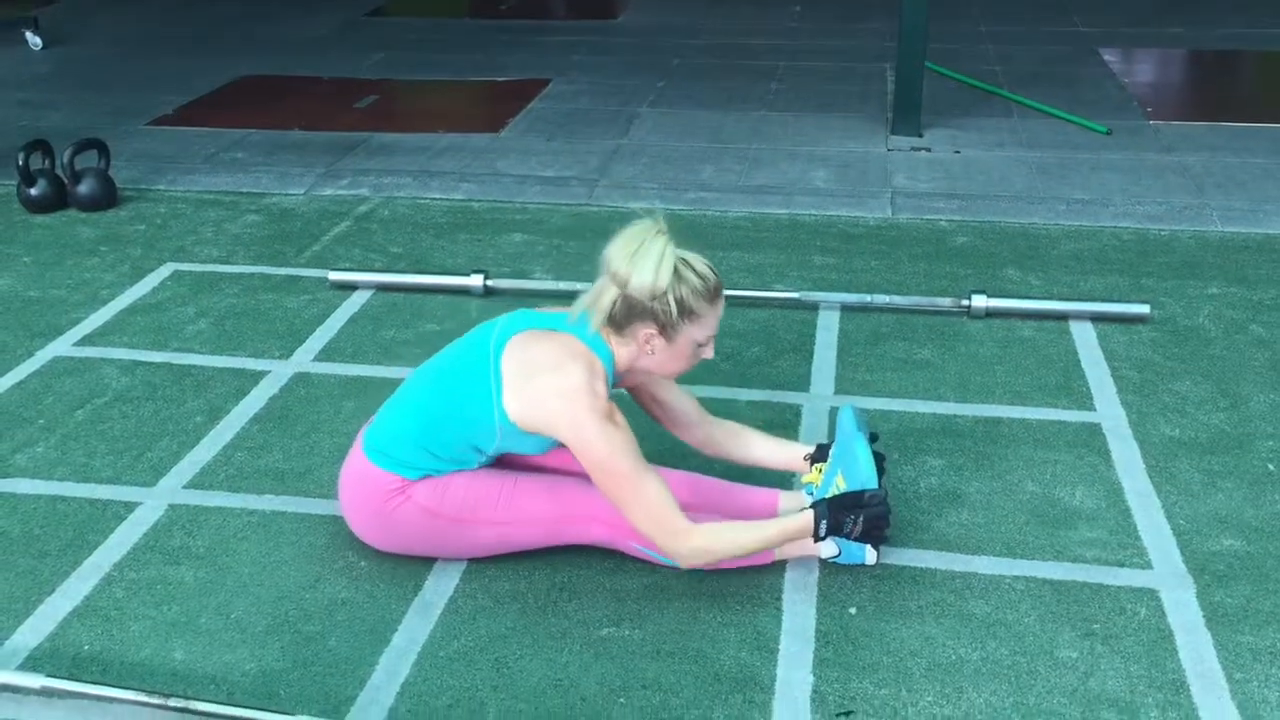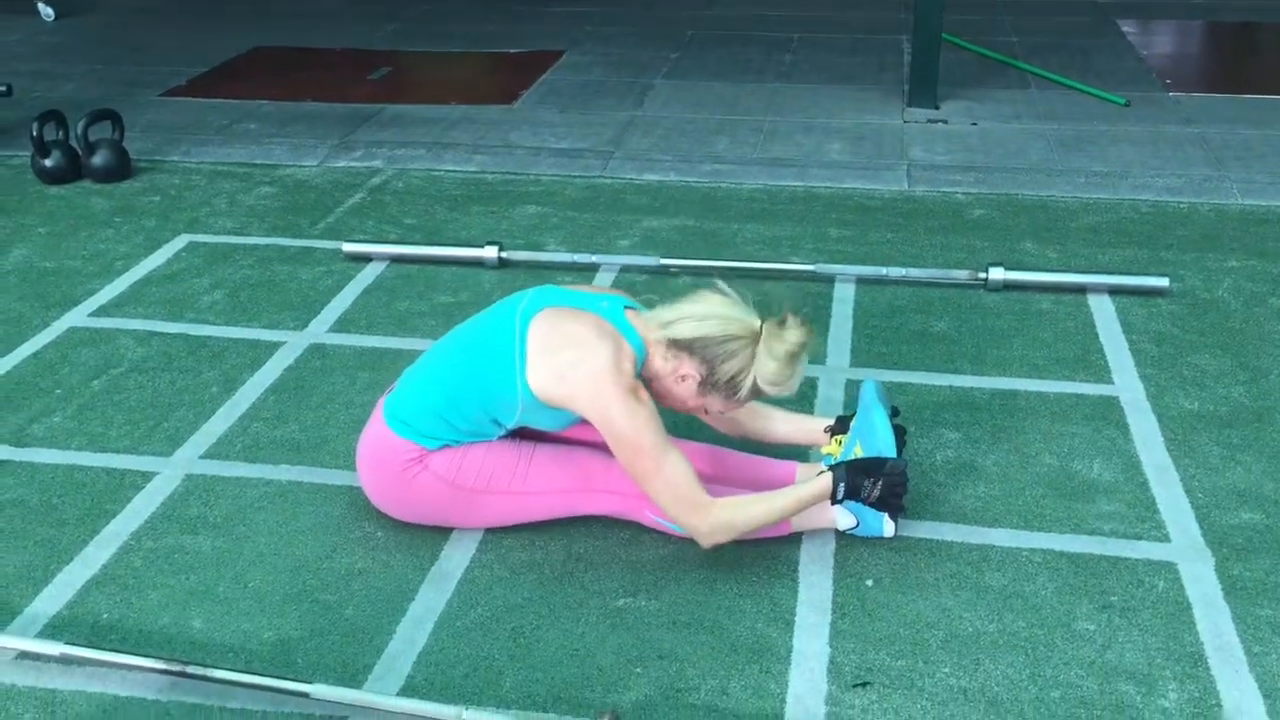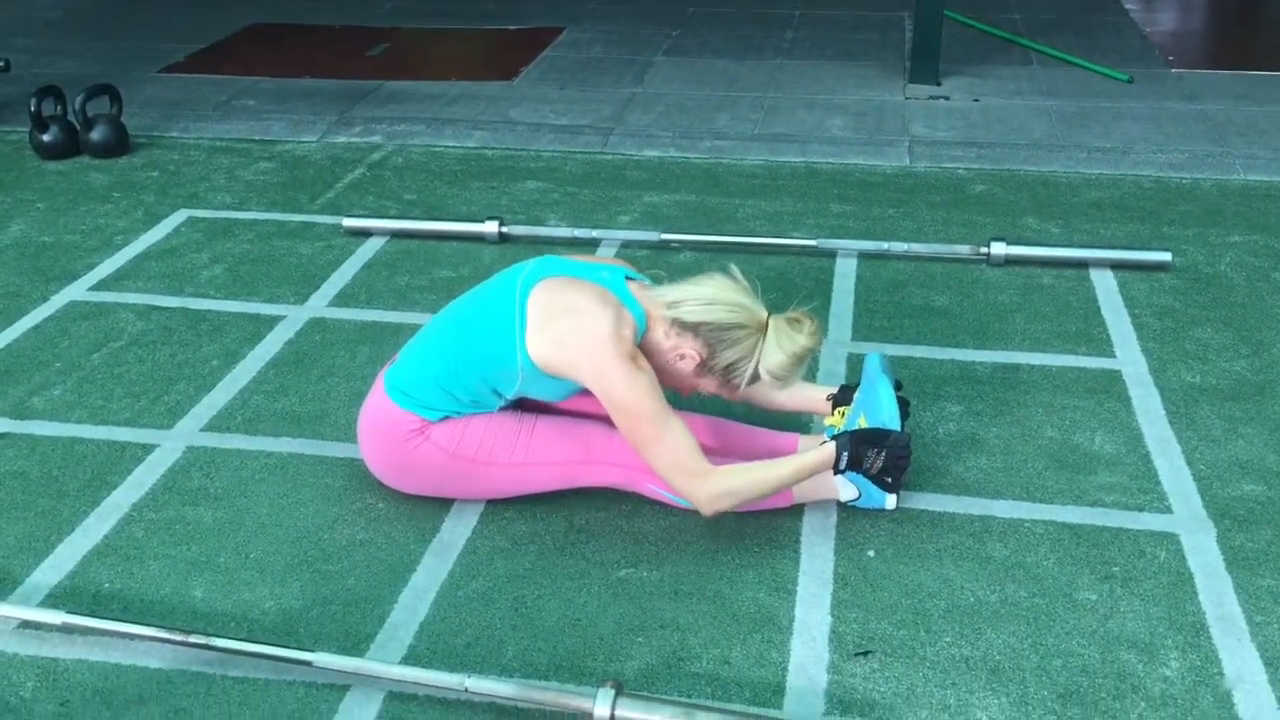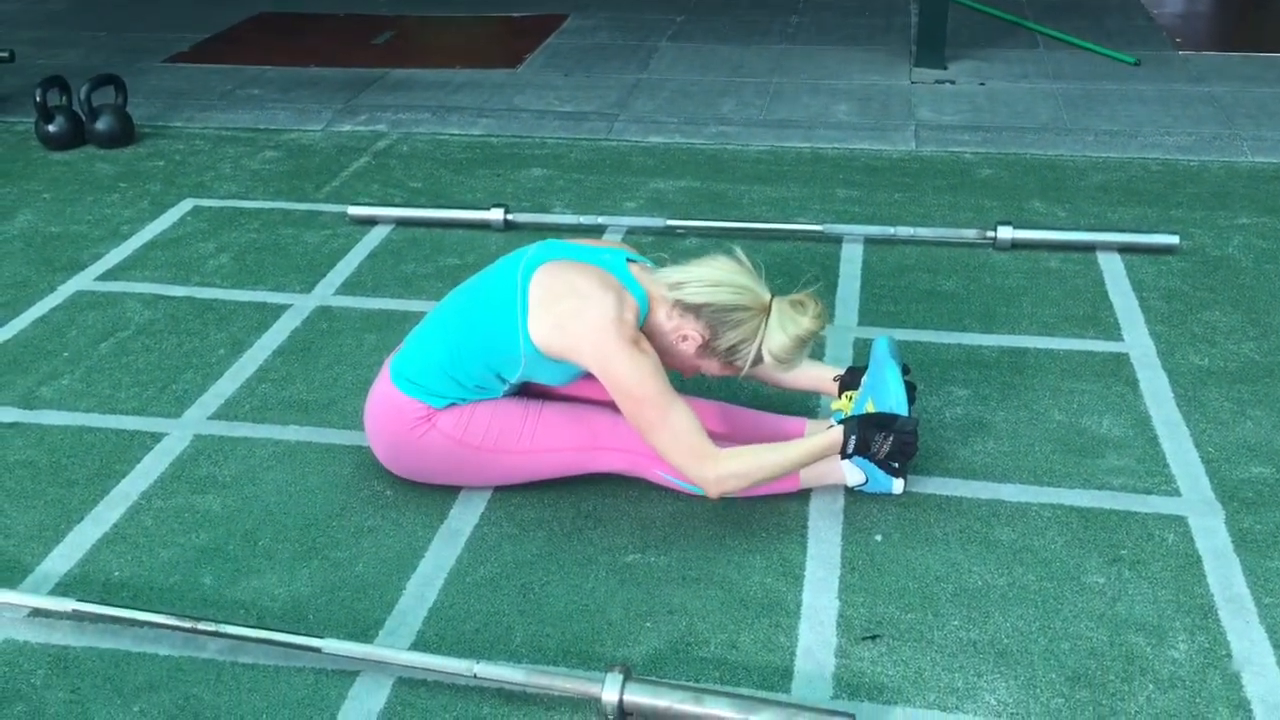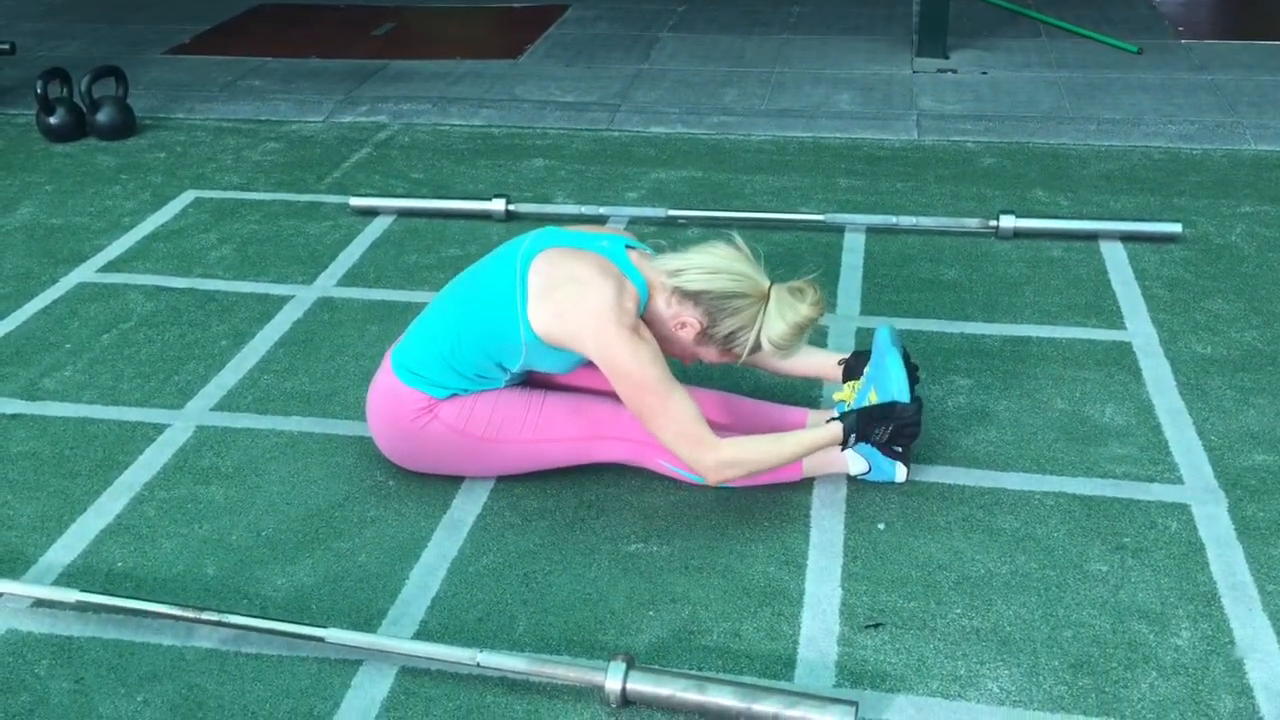
dt=1s
person 1, frame 1
left shoulder: (606, 339)
right shoulder: (579, 395)
left elbow: (708, 432)
right elbow: (683, 545)
left wrist: (814, 456)
right wrist: (817, 523)
left hip: (424, 451)
right hip: (391, 495)
left knee: (631, 484)
right knee: (603, 514)
left ankle: (803, 499)
person 1, frame 2
left shoulder: (633, 322)
right shoulder: (609, 379)
left elbow: (733, 419)
right elbow: (704, 523)
left wrist: (831, 431)
right wrist: (833, 485)
left hip: (434, 415)
right hip: (408, 464)
left knee: (651, 456)
right knee: (618, 487)
person 1, frame 3
left shoulder: (631, 292)
right shoulder: (609, 351)
left elbow: (736, 381)
right elbow: (705, 492)
left wrist: (833, 400)
right wrist: (835, 457)
left hip: (434, 383)
right hip: (409, 435)
left knee: (653, 425)
right knee: (618, 457)
left ankle: (817, 449)
person 1, frame 4
left shoulder: (632, 274)
right shoulder: (612, 336)
left elbow: (739, 353)
right elbow: (712, 473)
left wrist: (839, 381)
right wrist: (843, 440)
left hip: (440, 370)
right hip: (415, 422)
left knee: (658, 410)
right knee: (624, 442)
left ankle: (828, 432)
person 1, frame 5
left shoulder: (631, 261)
right shoulder: (610, 323)
left elbow: (740, 340)
right elbow: (711, 460)
left wrist: (842, 366)
right wrist: (844, 433)
left hip: (446, 362)
right hip: (418, 415)
left knee: (659, 399)
right knee: (626, 432)
left ankle: (831, 416)
